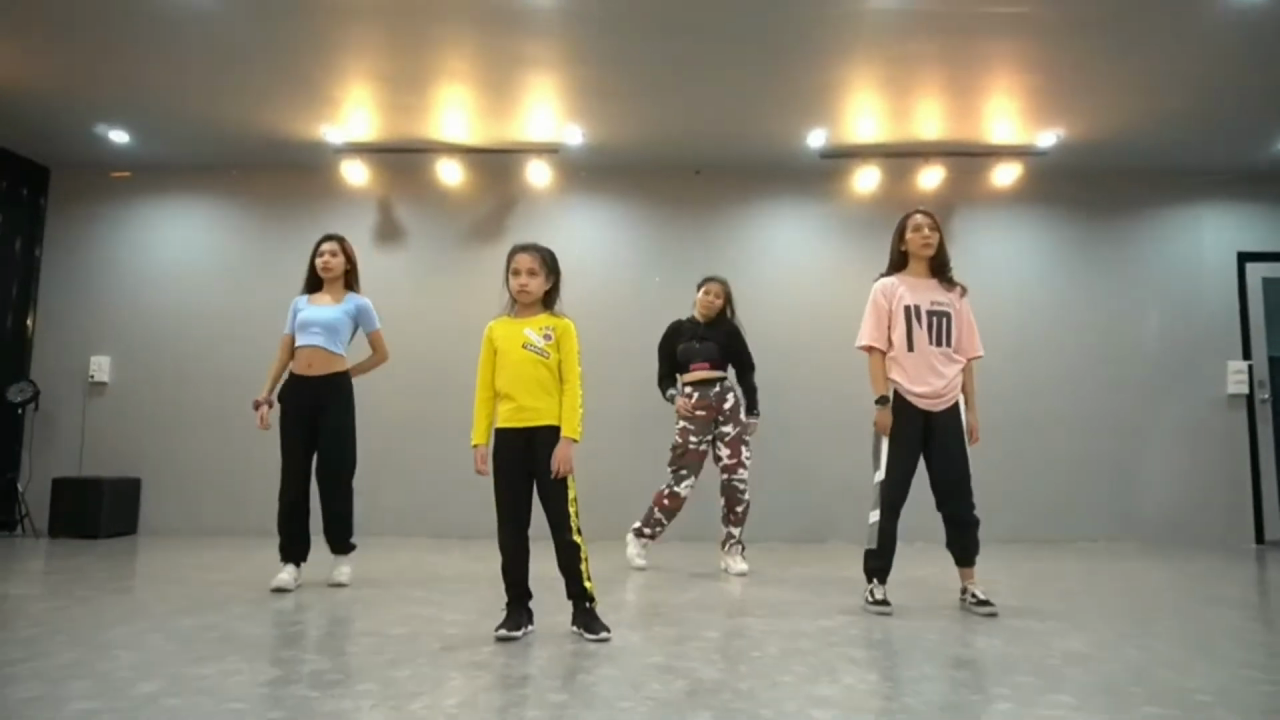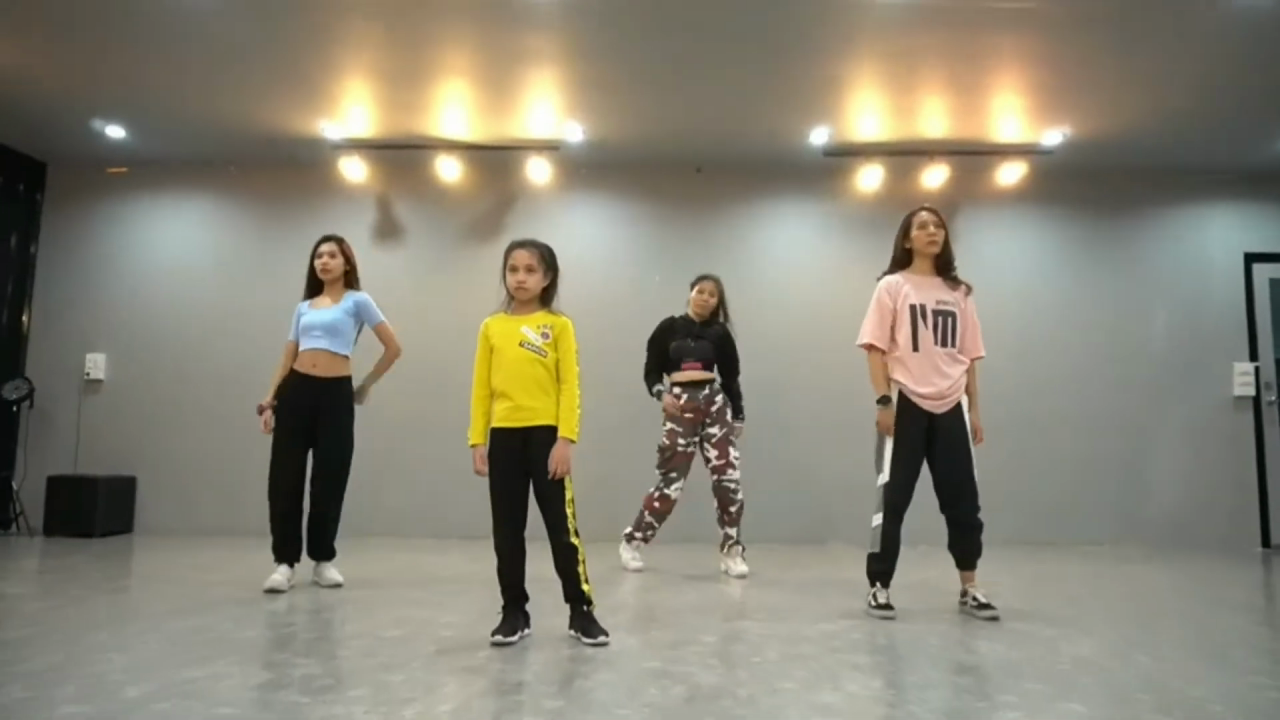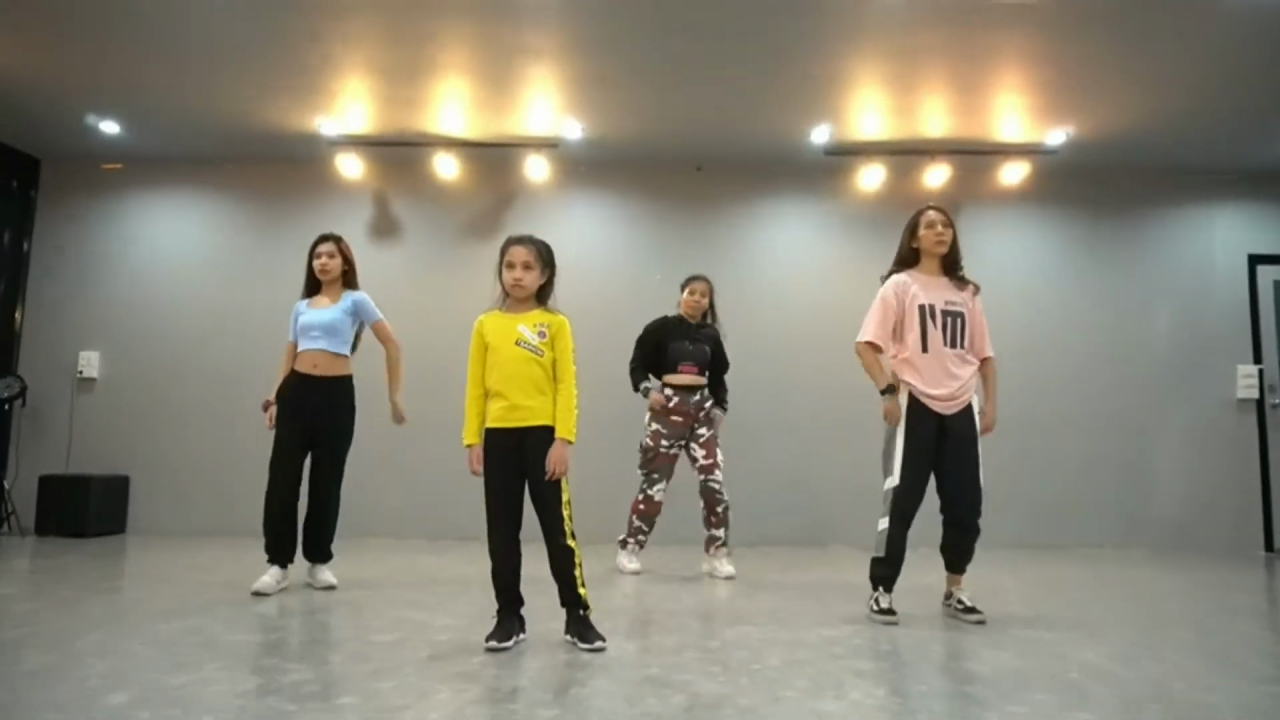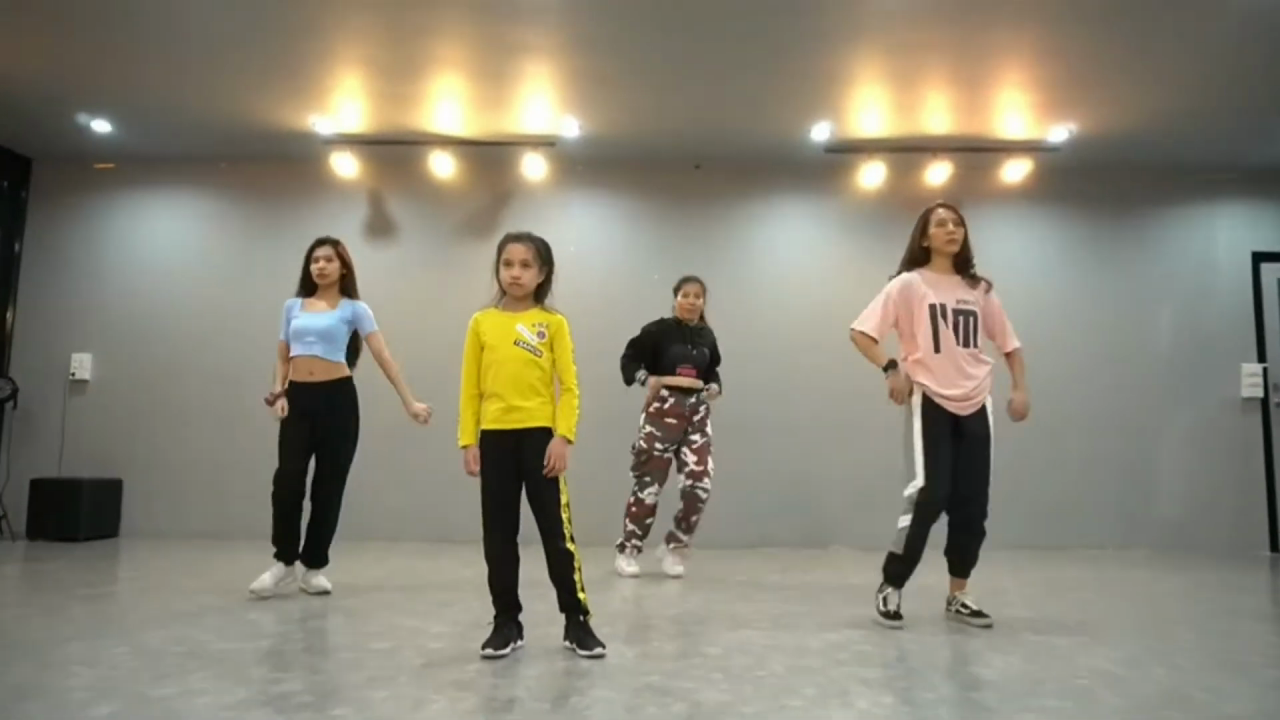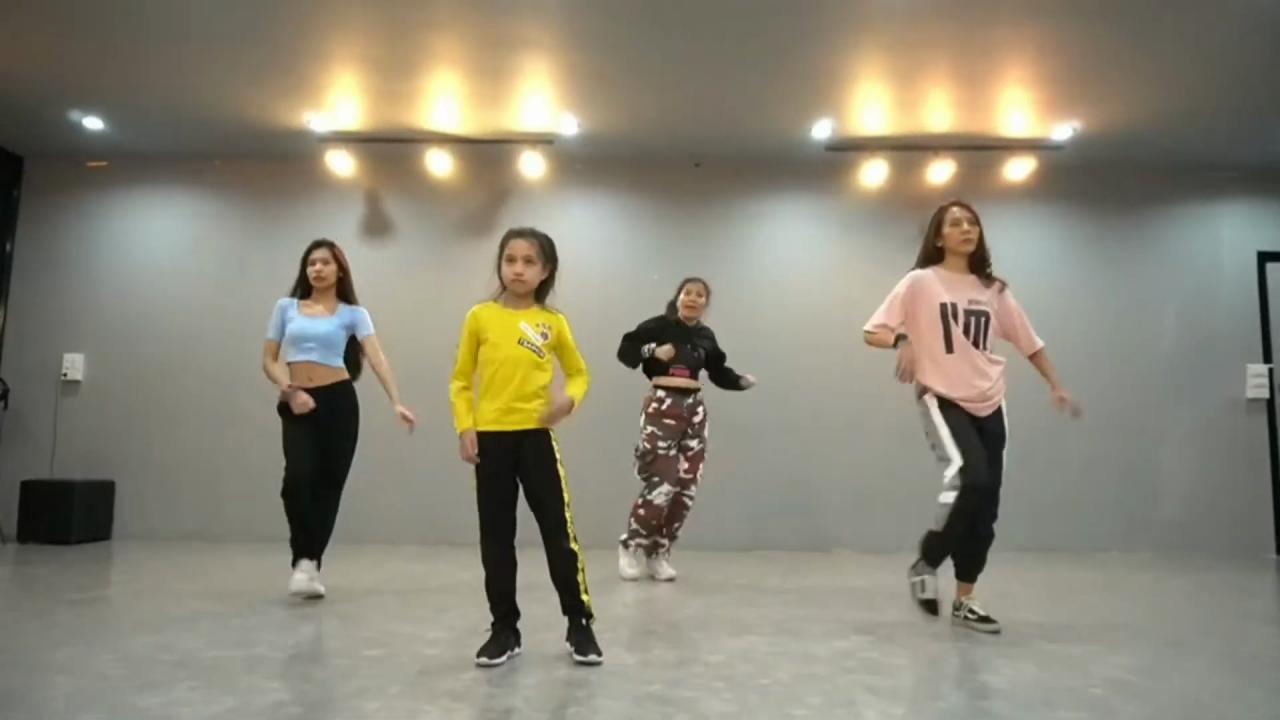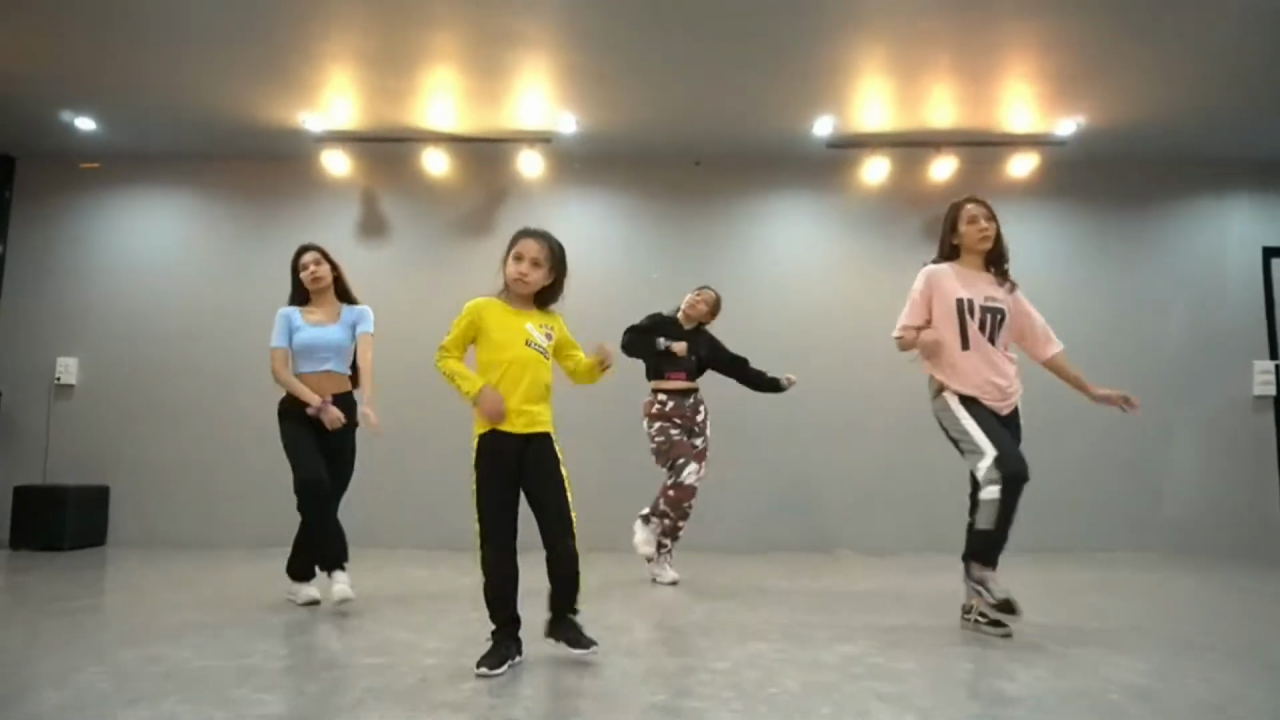
dt=0.1s
person 1, frame 1
left shoulder: (955, 294)
right shoulder: (887, 288)
left elbow: (967, 356)
right elbow: (876, 350)
left wrist: (973, 408)
right wrist: (882, 402)
left hip: (947, 406)
right hip: (904, 403)
left knee: (957, 494)
right knee: (890, 493)
left ankle: (968, 585)
right ankle: (876, 582)
person 1, frame 2
left shoulder: (959, 292)
right shoulder: (892, 286)
left elbow: (970, 355)
right elbow: (872, 347)
left wrist: (977, 407)
right wrist: (884, 400)
left hip: (951, 406)
right hip: (907, 404)
left knee: (961, 497)
right knee: (894, 494)
left ankle: (968, 587)
right ankle: (878, 586)
person 1, frame 3
left shoulder: (967, 291)
right shoulder: (899, 285)
left elbow: (983, 353)
right elbow: (867, 345)
left wrist: (990, 401)
right wrist: (888, 391)
left hip: (960, 408)
right hip: (916, 404)
left knee: (965, 501)
right knee: (903, 498)
left ankle: (954, 590)
right ankle: (881, 590)
person 1, frame 4
left shoulder: (979, 289)
right shoulder: (909, 285)
left elbow: (1008, 344)
right elbow: (862, 332)
left wrist: (1019, 388)
right wrist: (891, 365)
left hip: (975, 407)
right hip: (929, 402)
left knee: (971, 505)
right knee: (929, 496)
left ankle: (958, 593)
right ankle: (891, 586)
person 1, frame 5
left shoulder: (994, 290)
right shoulder: (920, 282)
left elbow: (1030, 342)
right elbow: (873, 332)
left wrist: (1057, 388)
right wrist: (901, 341)
left hip: (989, 407)
right hip: (942, 400)
left knee: (985, 508)
right knee: (970, 479)
left ankle: (964, 599)
right ankle: (926, 564)
person 1, frame 6
left shoulder: (1006, 289)
right shoulder: (935, 277)
left elbow: (1043, 345)
right elbow: (904, 338)
left wrist: (1092, 389)
right wrist: (926, 335)
left hip: (1004, 403)
right hip: (956, 395)
left knee: (993, 494)
right knee: (1007, 471)
left ankle: (974, 603)
right ankle: (979, 567)
person 2, frame 1
left shoulder: (561, 327)
right shoulder: (495, 330)
left elbow: (572, 387)
right elbow: (485, 390)
left wrist: (567, 440)
right wrist: (479, 441)
left hip: (548, 434)
right hip: (508, 436)
left knee: (565, 524)
right knee: (511, 528)
left ankle: (583, 607)
right ankle: (518, 609)
person 2, frame 2
left shoulder: (558, 326)
right shoulder: (491, 327)
left elbow: (569, 387)
right elbow: (481, 389)
left wrist: (565, 440)
right wrist: (477, 441)
left hip: (545, 434)
right hip: (503, 436)
left knee: (562, 526)
right knee: (507, 529)
left ankle: (581, 611)
right ankle: (514, 612)
person 2, frame 3
left shoulder: (555, 324)
right shoulder: (486, 325)
left elbow: (566, 386)
right elbow: (476, 388)
left wrist: (563, 441)
right wrist: (472, 441)
left hip: (541, 435)
right hip: (498, 437)
left knee: (558, 529)
right knee: (502, 532)
left ankle: (577, 615)
right ankle: (509, 616)
person 2, frame 4
left shoulder: (552, 323)
right shoulder: (481, 323)
left elbow: (566, 386)
right elbow: (470, 391)
left wrist: (563, 436)
right wrist: (467, 441)
left hip: (537, 436)
right hip: (493, 438)
left knee: (557, 532)
right knee: (499, 535)
left ankle: (577, 622)
right ankle: (507, 622)
person 2, frame 5
left shoulder: (553, 323)
right shoulder: (480, 317)
left elbow: (580, 374)
right elbow: (460, 380)
left wrist: (569, 399)
right wrist: (465, 427)
left hip: (536, 437)
right hip: (491, 439)
left knee: (560, 532)
right knee: (496, 539)
left ankle: (579, 624)
right ankle: (504, 629)
person 2, frame 6
left shoulder: (552, 324)
right shoulder: (480, 311)
left elbow: (579, 371)
right elbow: (447, 356)
left wrist: (599, 362)
right wrist: (478, 390)
left hip: (539, 438)
right hip: (493, 439)
left knee: (562, 536)
right knee: (497, 543)
left ankle: (562, 618)
right ankle: (505, 635)
person 3, frame 1
left shoulder: (357, 304)
right shoulder: (300, 303)
left elbow: (381, 354)
right elbow: (284, 355)
right wrist: (265, 397)
left hip: (334, 390)
right hip: (296, 390)
left knee: (334, 474)
right knee: (293, 478)
left ankle: (341, 555)
right ankle: (292, 561)
person 3, frame 2
left shoulder: (357, 301)
right shoulder: (303, 308)
left elbow: (393, 348)
left wrist: (366, 385)
right wrist: (269, 400)
left hip: (335, 394)
right hip: (295, 391)
left knee: (328, 480)
right knee: (283, 479)
left ankle: (323, 560)
right ankle: (284, 563)
person 3, frame 3
left shoulder: (356, 301)
right shoulder: (301, 307)
left elbow: (393, 347)
right elbow: (289, 357)
left wrist: (394, 397)
right wrist: (273, 398)
left hip: (337, 393)
right hip: (297, 391)
left knee: (326, 482)
right knee: (282, 478)
left ankle: (318, 562)
right ankle: (278, 564)
person 3, frame 4
left shoulder: (354, 309)
right shoulder: (294, 307)
left elbow: (382, 354)
right elbow: (282, 358)
left wrist: (408, 399)
right wrist: (277, 394)
left hip: (338, 398)
right hip: (298, 401)
left knee: (329, 485)
right knee: (288, 479)
left ankle: (312, 566)
right ankle: (283, 562)
person 3, frame 5
left shoulder: (352, 314)
right shoulder: (286, 307)
left elbow: (377, 358)
right elbow: (269, 360)
left wrist: (397, 403)
right wrist: (288, 392)
left hip: (338, 400)
right hip: (297, 404)
left knee: (325, 488)
right knee: (297, 478)
left ankle: (308, 564)
right ankle: (303, 560)
person 3, frame 6
left shoulder: (358, 313)
right shoulder: (288, 315)
left elbow: (366, 357)
right elbow: (278, 370)
left wrist: (368, 404)
right wrist: (317, 404)
left hip: (341, 409)
right hip: (298, 412)
left knee: (327, 494)
right knee: (313, 484)
left ankle: (301, 574)
right ankle: (335, 568)
person 4, frame 1
left shoulder: (728, 330)
right shoulder: (676, 330)
left elbow: (745, 370)
right elbow: (665, 373)
left wrist: (752, 411)
right wrist: (674, 396)
left hip: (726, 401)
right hip: (693, 405)
left knee: (736, 477)
right knee: (683, 479)
left ankle: (732, 550)
right ankle: (640, 536)
person 4, frame 2
left shoulder: (719, 333)
right shoulder: (669, 327)
left elbow: (730, 376)
right elbow: (652, 369)
left wrist: (737, 414)
right wrist: (661, 393)
left hip: (713, 404)
right hip: (679, 403)
left knee: (728, 478)
right knee: (671, 481)
left ankle: (732, 554)
right ankle: (632, 542)
person 4, frame 3
left shoulder: (711, 335)
right shoulder: (662, 327)
left elbow: (717, 376)
right elbow: (638, 365)
left wrist: (719, 406)
right wrist: (648, 390)
left hip: (702, 407)
right hip: (669, 406)
left knee: (713, 479)
right knee: (655, 481)
left ankle: (717, 554)
right ankle: (628, 547)
person 4, frame 4
left shoulder: (706, 336)
right shoulder: (660, 329)
right elbow: (629, 362)
left wrist: (713, 387)
right wrist: (643, 379)
left hip: (696, 410)
right hip: (663, 407)
left knee: (700, 484)
right knee: (650, 485)
left ankle: (674, 549)
right ankle: (628, 550)
person 4, frame 5
left shoulder: (705, 336)
right shoulder: (660, 325)
left elbow: (719, 372)
right elbow: (626, 350)
left wrist: (742, 381)
right wrist: (652, 350)
left hip: (694, 409)
right hip: (662, 407)
left knee: (685, 489)
right knee: (660, 485)
left ankle: (657, 554)
right ankle: (631, 549)
person 4, frame 6
left shoulder: (704, 341)
right shoulder: (657, 323)
left elbow: (738, 368)
right elbow: (629, 343)
left wrist: (777, 382)
right wrist: (666, 345)
left hip: (694, 410)
right hip: (660, 410)
left knee: (686, 484)
right knee: (686, 474)
left ankle: (659, 556)
right ankle: (648, 522)
